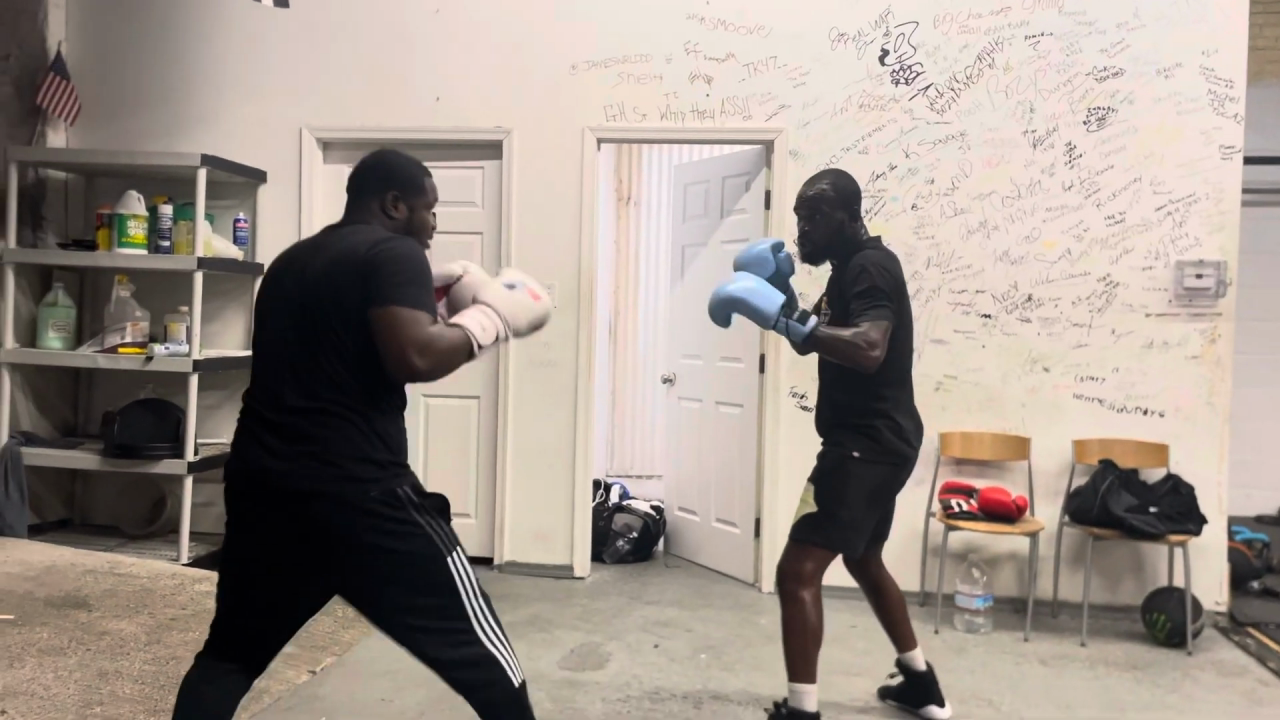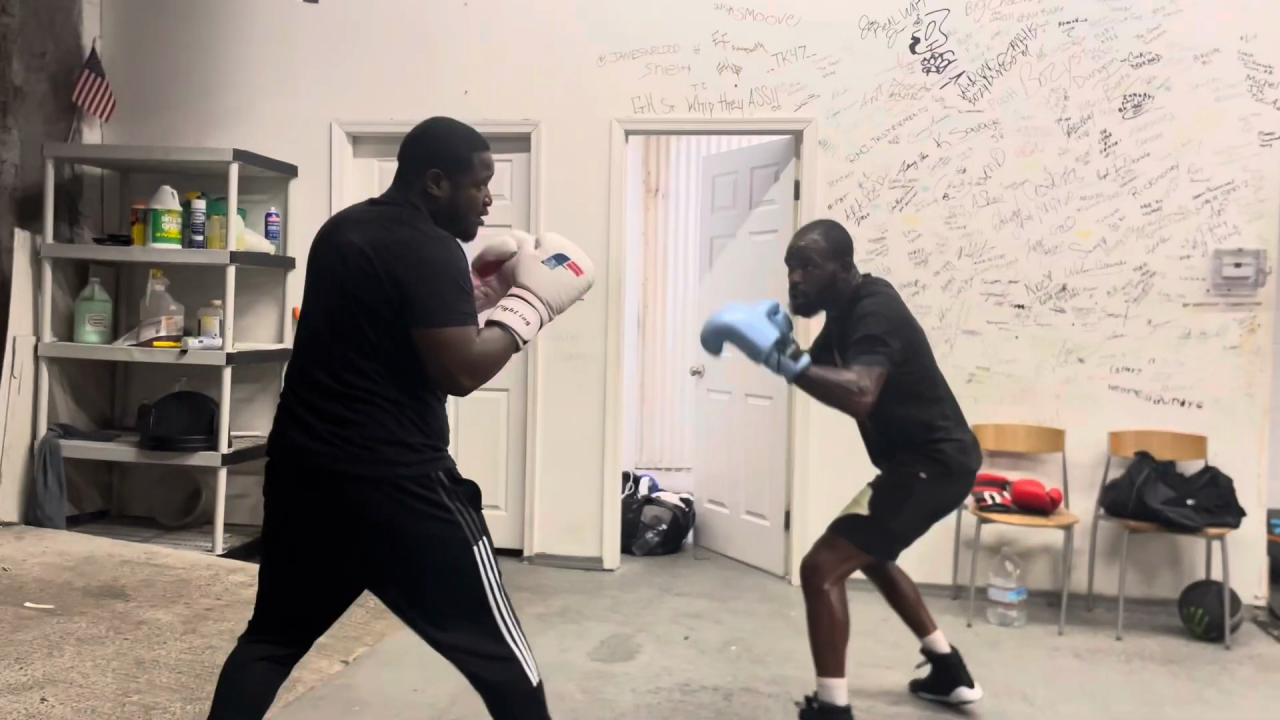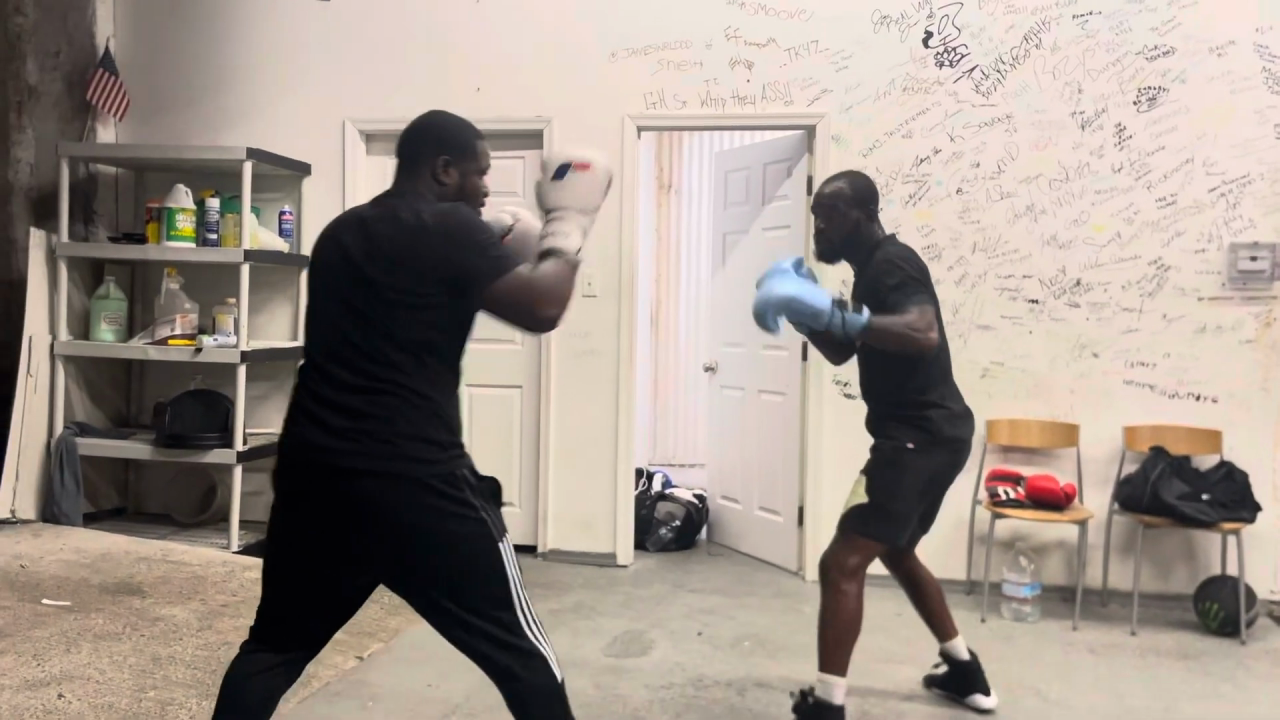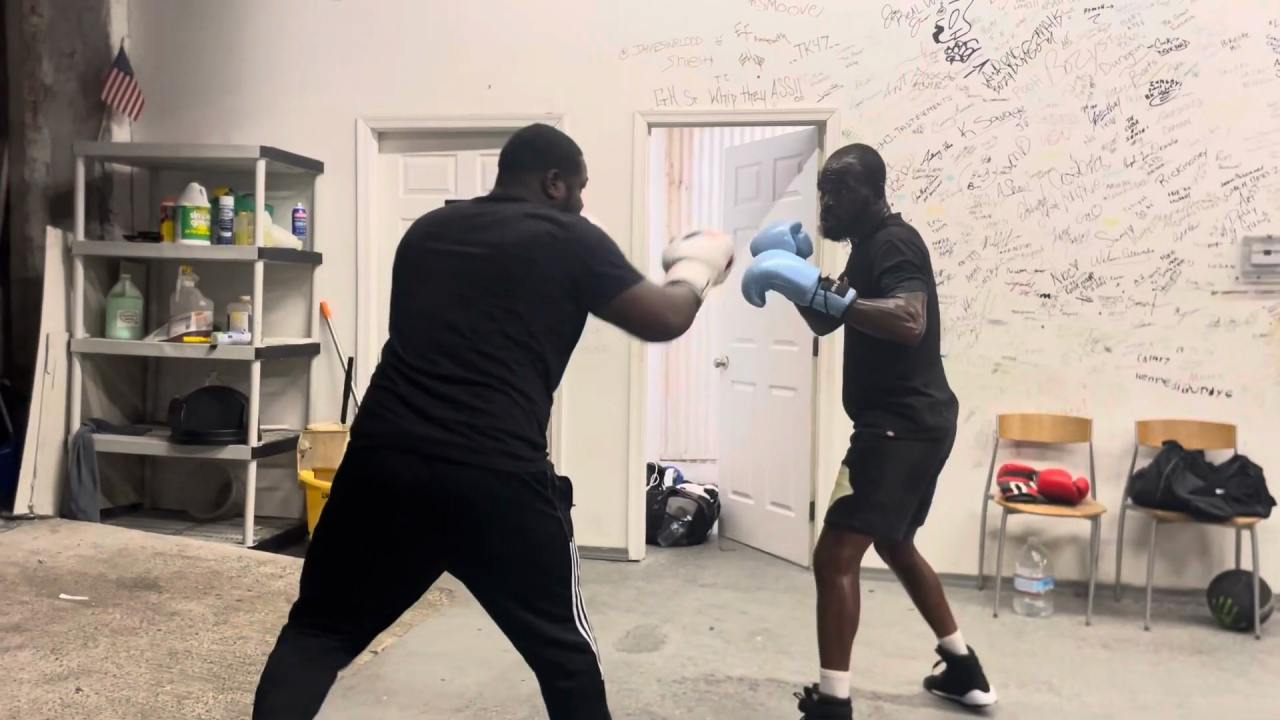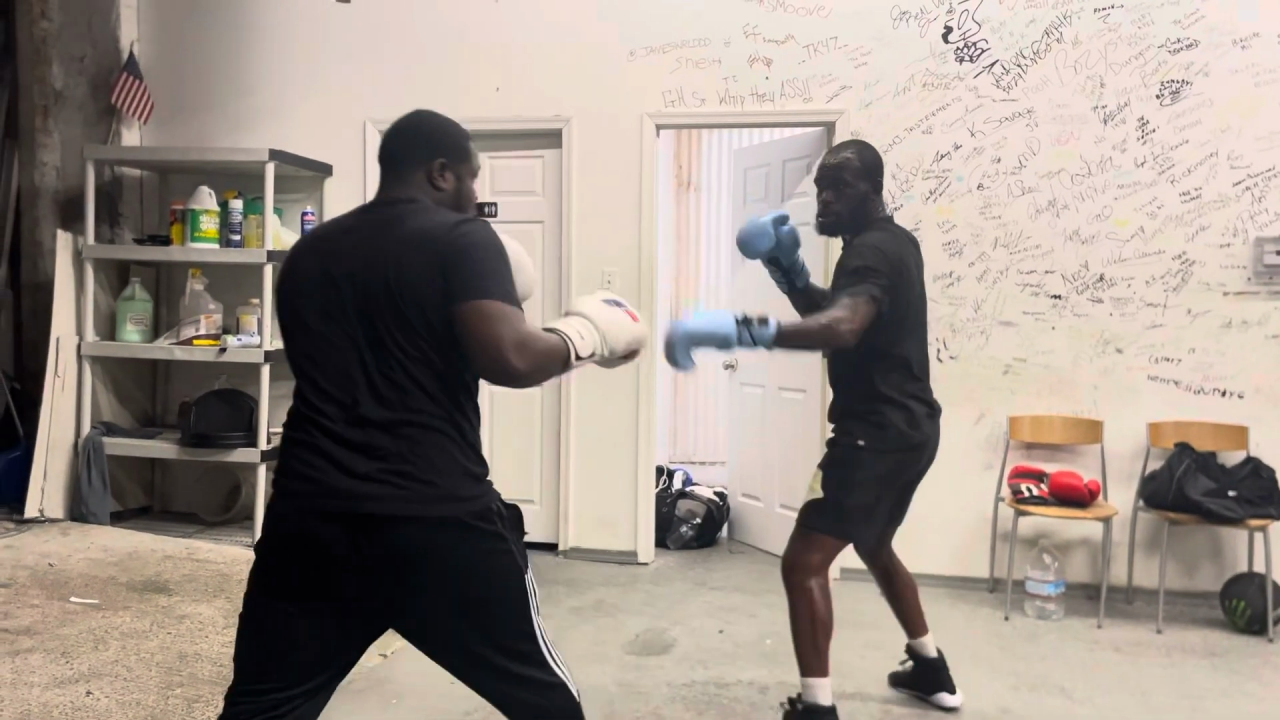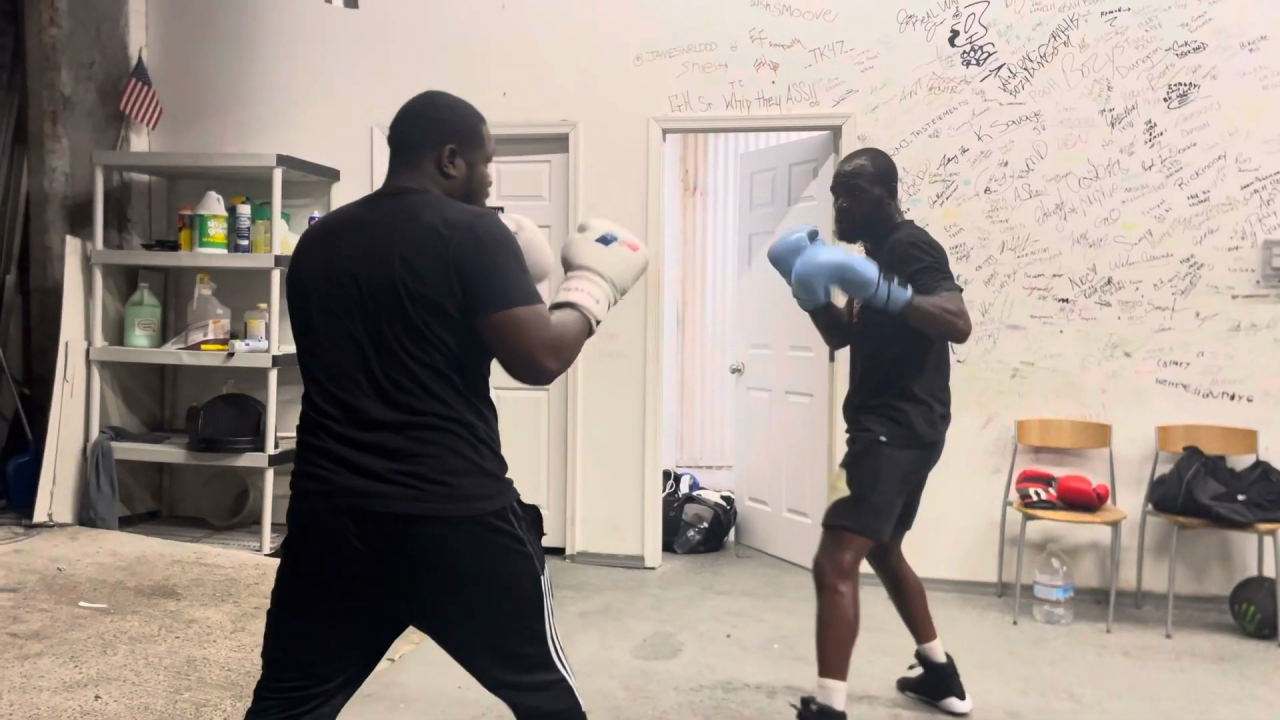
dt=0.4s
person 1, frame 1
left shoulder: (289, 263)
right shoulder: (391, 254)
right elbow: (413, 358)
left wrist: (427, 311)
right wrist: (489, 317)
left hip: (261, 485)
right hip: (362, 495)
left knee: (232, 649)
right knee: (478, 655)
person 1, frame 2
left shoulder: (341, 229)
right shoulder: (429, 251)
right elbow: (459, 370)
left wrist: (469, 291)
right wrist: (532, 301)
left hip: (302, 468)
right hip: (396, 482)
left knee: (272, 637)
right knee: (497, 655)
person 1, frame 3
left shoulder: (341, 232)
right shoulder: (448, 229)
right elbow: (539, 309)
right wrist: (566, 221)
left hip: (312, 470)
right hip: (414, 479)
left knee: (274, 644)
right knee: (519, 654)
person 1, frame 4
left shoulder: (426, 231)
right shoulder: (569, 239)
right elbow: (660, 320)
right wrist: (700, 261)
left hip: (384, 459)
right hip: (497, 475)
left knee: (316, 636)
right knee: (563, 647)
person 1, frame 5
left shoulder: (307, 253)
right shoulder: (460, 239)
right elbow: (509, 358)
right wrist: (587, 332)
left hip: (311, 517)
right hip: (442, 517)
person 1, frame 6
left shoulder: (318, 242)
right shoulder: (472, 232)
right elbow: (539, 358)
right wrist: (593, 282)
left hip: (332, 514)
right hip: (459, 515)
person 2, frame 1
left shoulder: (871, 266)
right shoulder: (852, 266)
left elbow: (868, 351)
right elbow: (811, 341)
left wrist: (783, 315)
right wrist: (779, 291)
left hip: (865, 444)
right hip: (881, 442)
left knee: (797, 571)
right knee: (864, 559)
person 2, frame 2
left shoulder: (874, 312)
right shoulder: (847, 309)
left elbow: (859, 396)
right elbow: (820, 373)
left wrist: (777, 352)
right wrist: (778, 345)
left hip: (934, 465)
right hip: (929, 459)
left knee: (823, 568)
right knee: (868, 552)
right ankle: (950, 671)
person 2, frame 3
left shoulder: (893, 263)
right shoulder: (873, 269)
left elbow: (925, 336)
right elbow: (842, 351)
left wrist: (836, 309)
right wrist: (806, 313)
left hip: (919, 438)
right hip: (930, 435)
left knee: (842, 565)
right knee: (896, 550)
right ankle: (965, 673)
person 2, frame 4
left shoulder: (894, 245)
right shoulder: (871, 247)
left elbow: (910, 323)
right elbow: (827, 322)
left wrist: (820, 290)
right wrist: (800, 279)
left hip: (900, 426)
right hip: (917, 423)
left knee: (835, 556)
right knee: (895, 545)
right ankle: (964, 669)
person 2, frame 5
left shoulder: (874, 250)
right shoulder: (889, 243)
left elbow: (840, 326)
right elbow: (827, 316)
left wrist: (740, 330)
right wrist: (786, 267)
left hip: (878, 433)
right hip: (908, 427)
left knee: (804, 562)
right knee: (874, 546)
right ankle: (932, 670)
person 2, frame 6
left shoulder: (912, 248)
right shoulder: (882, 255)
left elbow: (958, 323)
right elbow: (843, 335)
left wrist: (883, 290)
right wrist: (811, 288)
left hip: (896, 430)
right hip: (891, 429)
left knee: (837, 565)
right knee: (884, 550)
